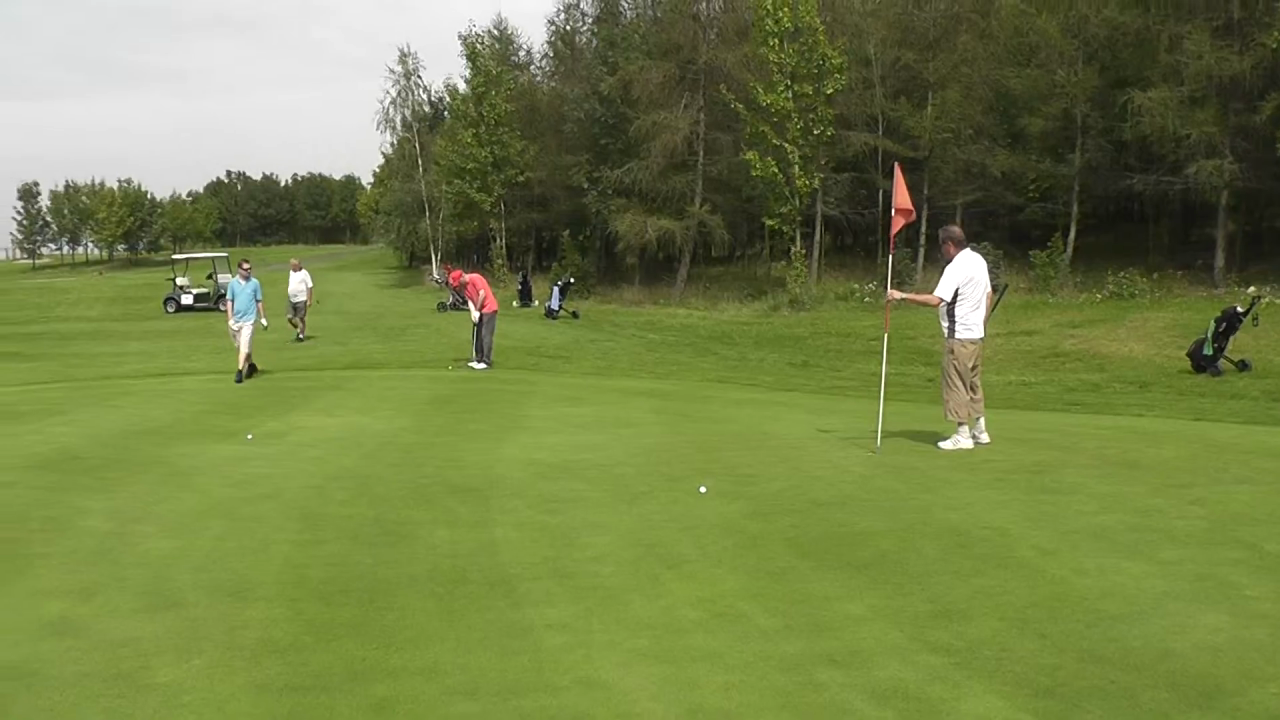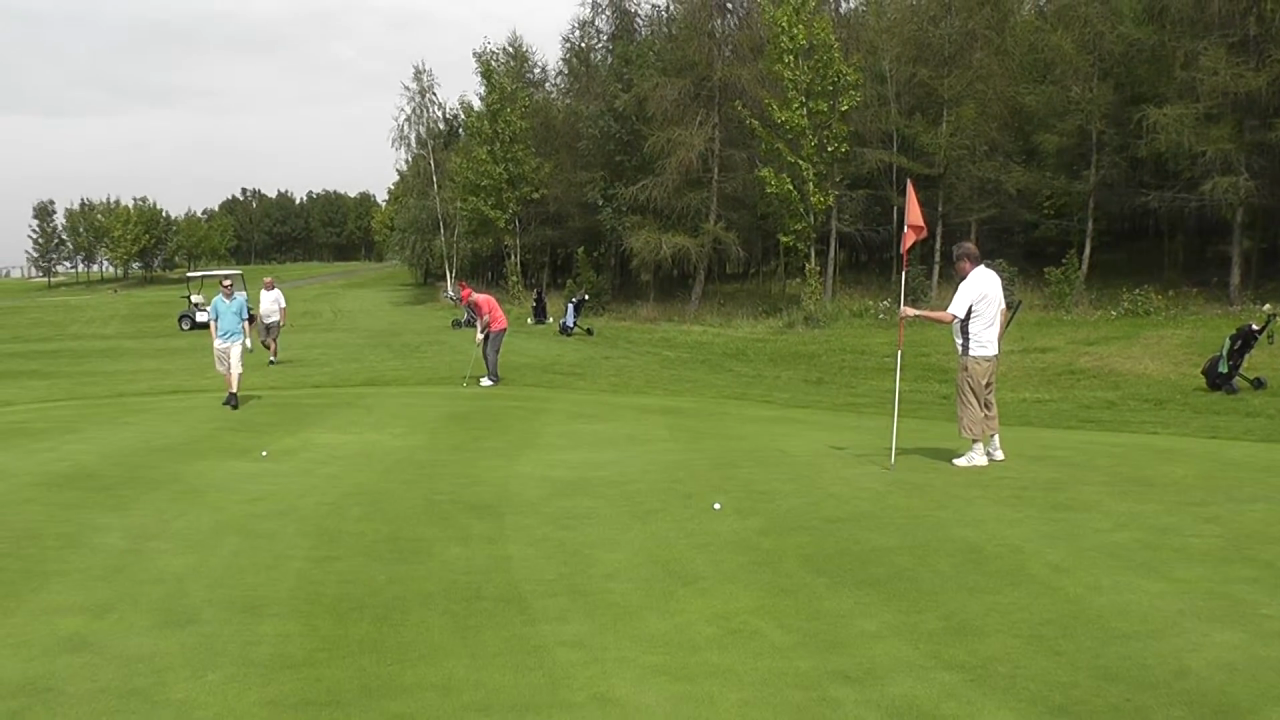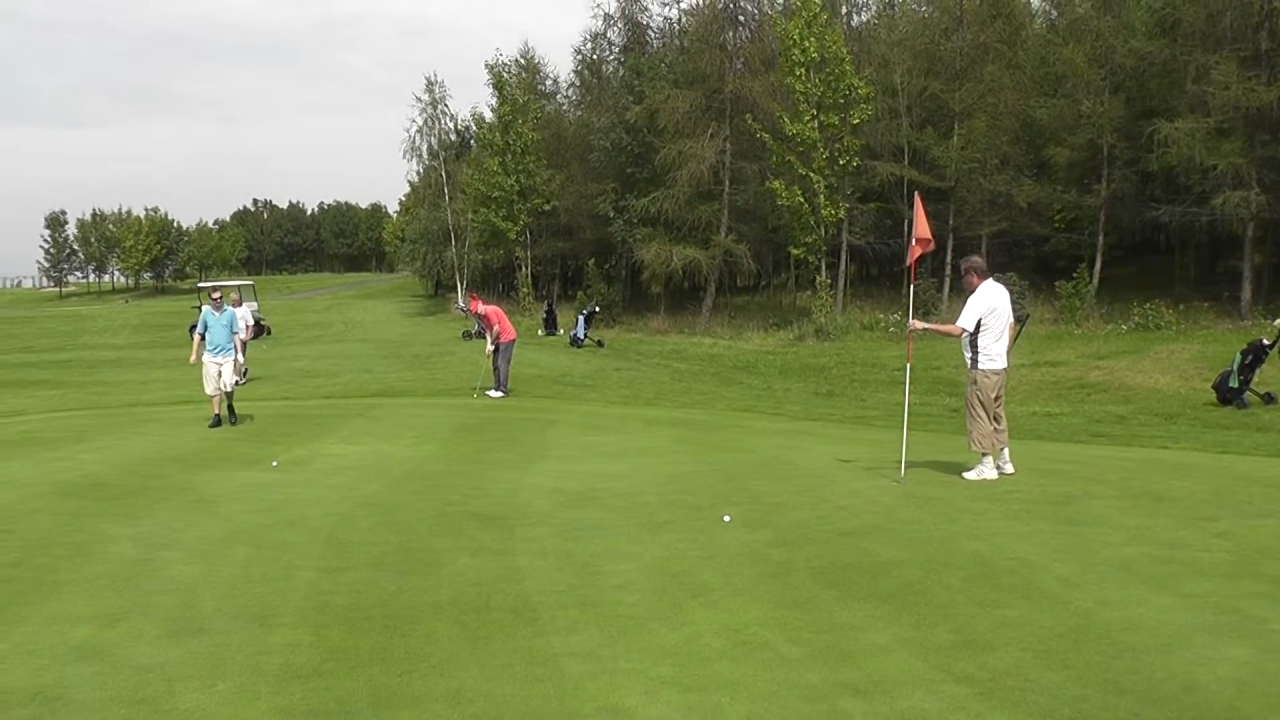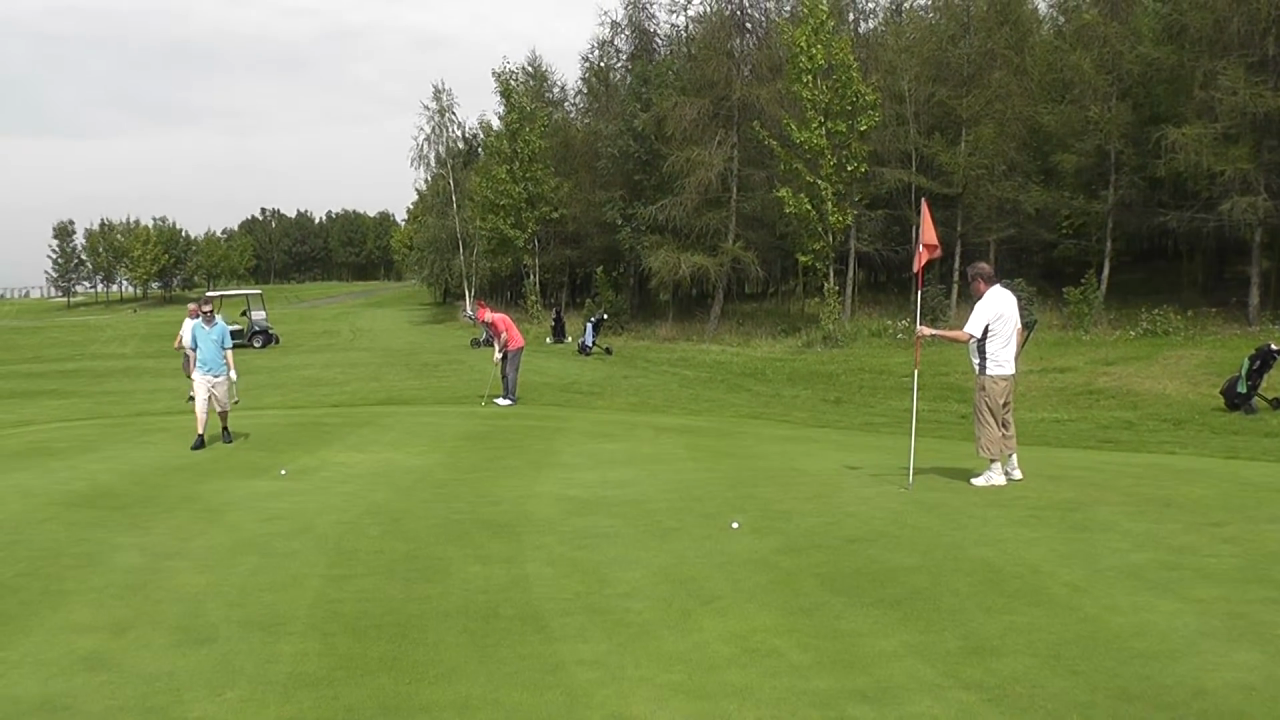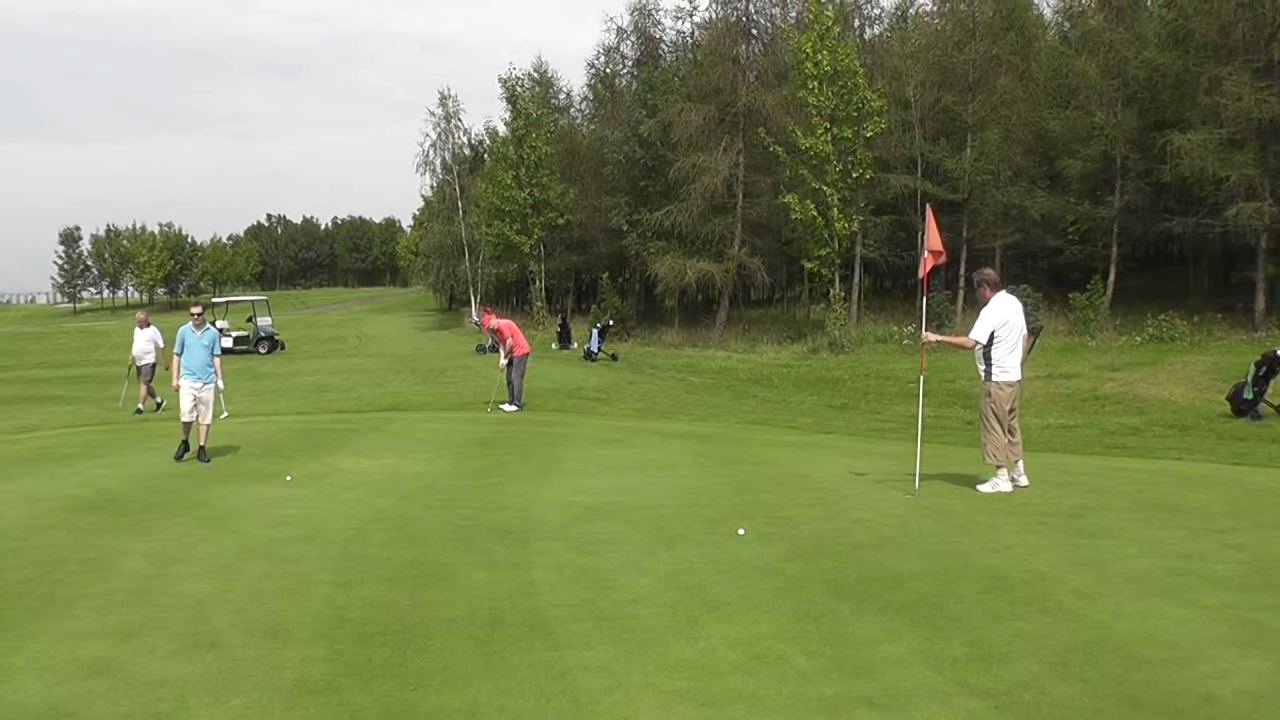
dt=1s
person 1, frame 1
left shoulder: (956, 267)
right shoulder: (978, 260)
left elbow: (935, 300)
right elbow: (988, 294)
left wrist: (903, 296)
left hip: (959, 336)
right hip: (976, 333)
left knee: (956, 384)
right knee: (972, 382)
left ankle: (963, 435)
right ankle: (979, 430)
person 1, frame 2
left shoulder: (970, 285)
right shoulder: (993, 277)
left elbow: (948, 317)
right elbow: (1002, 311)
left wrist: (916, 313)
left hip: (973, 353)
right hip: (990, 350)
left knee: (971, 401)
right knee: (987, 400)
left ankle: (977, 452)
right ankle: (994, 447)
person 1, frame 3
left shoulder: (979, 298)
right shoulder: (1001, 291)
left elbow: (957, 330)
right elbow: (1010, 324)
left wrist: (925, 326)
left hip: (983, 366)
right hip: (999, 363)
left knee: (980, 414)
right knee: (996, 413)
left ankle: (987, 465)
right ankle: (1004, 460)
person 1, frame 4
left shoulder: (987, 304)
right shoulder: (1008, 297)
left elbow: (965, 336)
right elbow: (1018, 330)
left wrist: (932, 332)
left hip: (990, 372)
right hip: (1007, 369)
left knee: (988, 420)
right knee: (1004, 419)
left ankle: (995, 471)
right ankle: (1012, 466)
person 1, frame 5
left shoulder: (992, 310)
right shoulder: (1014, 303)
left elbow: (970, 342)
right elbow: (1024, 337)
left wrist: (938, 338)
left hip: (996, 378)
right hip: (1013, 376)
left knee: (994, 427)
right knee: (1010, 425)
left ankle: (1001, 477)
right ankle: (1018, 473)
